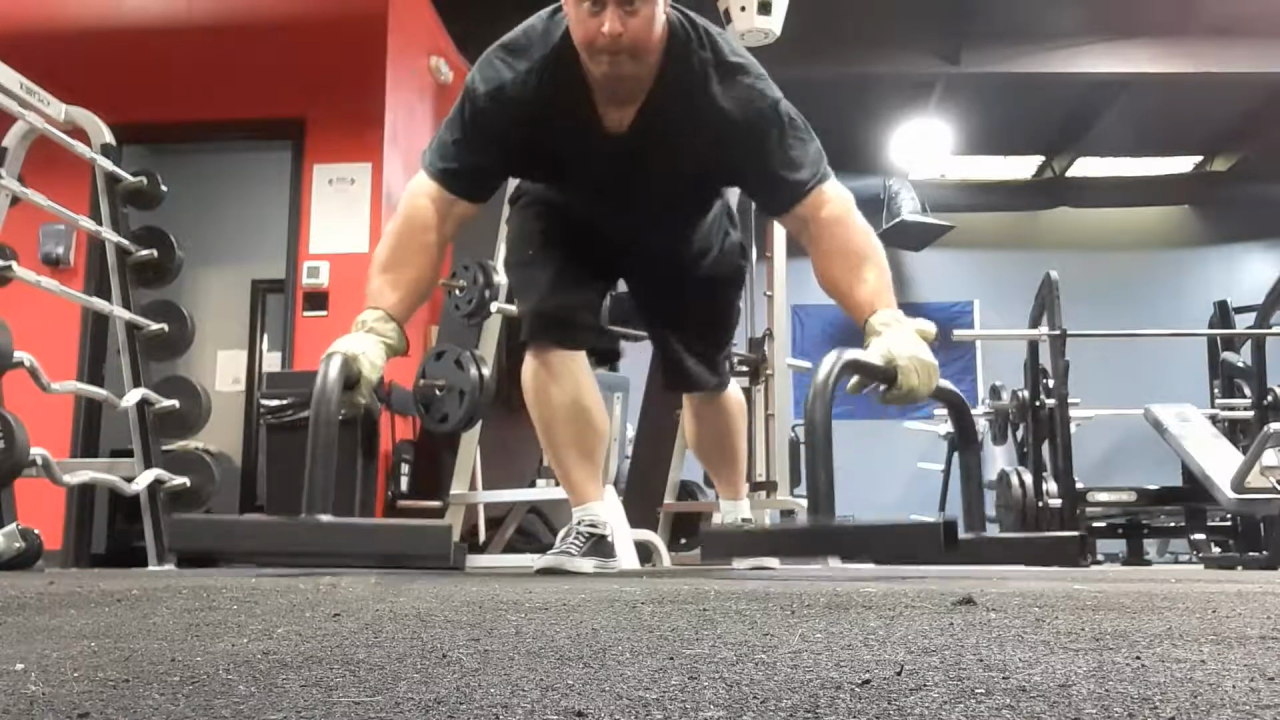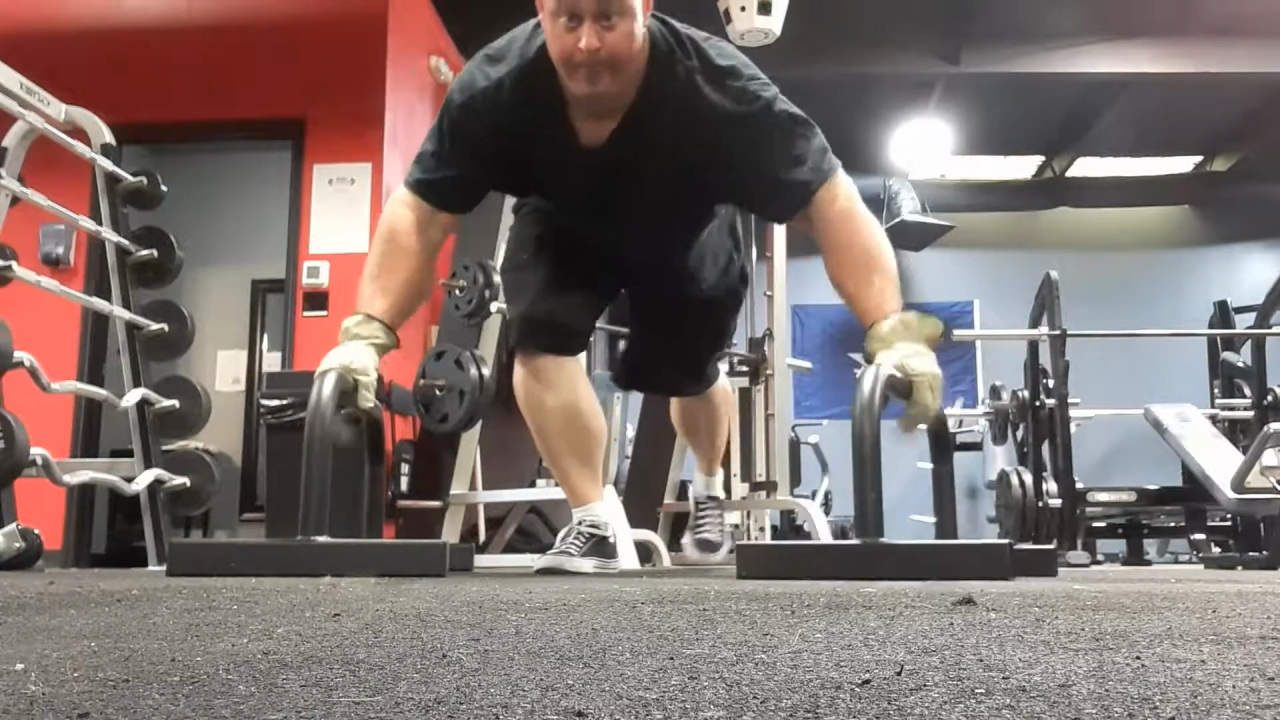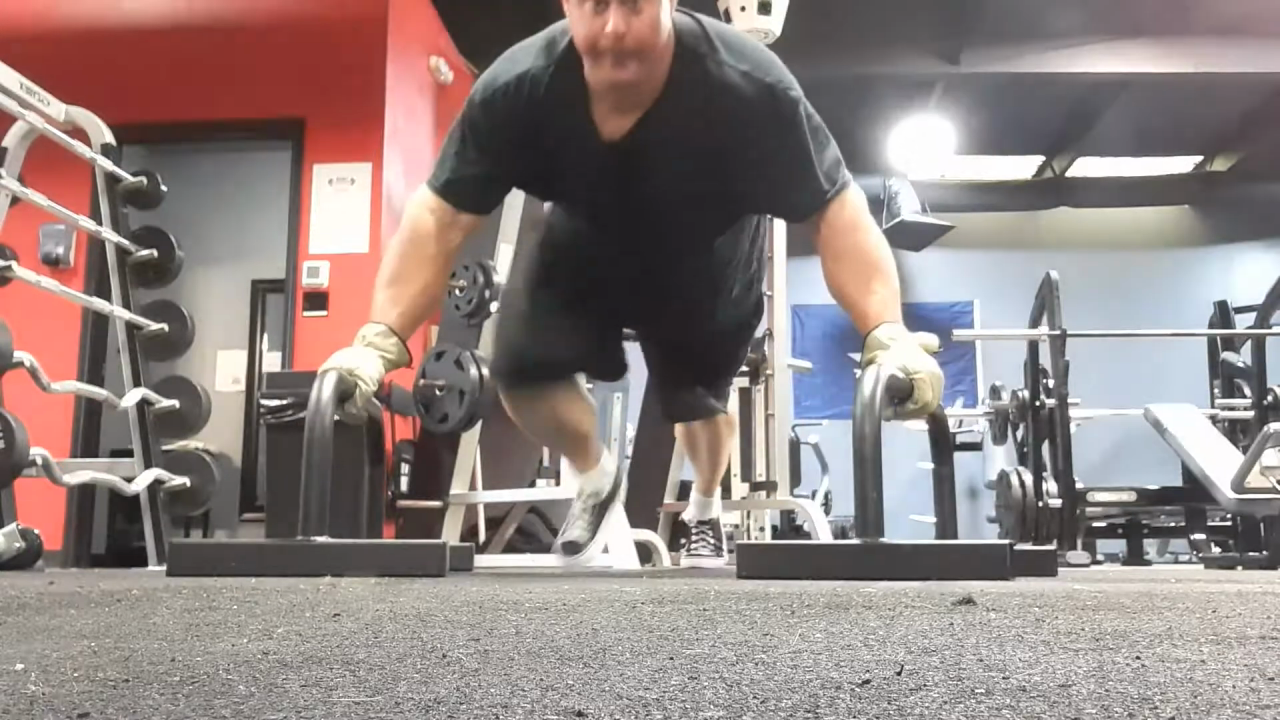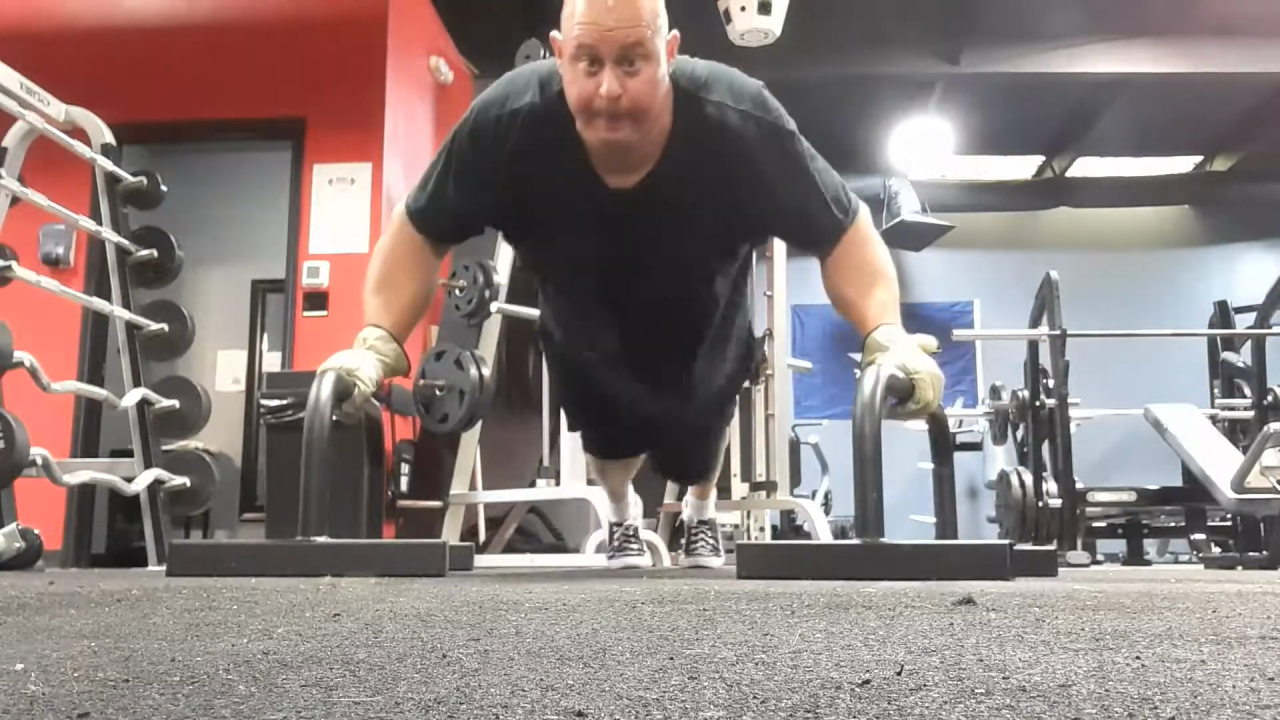
dt=0.3s
person 1, frame 1
left shoulder: (728, 80)
right shoulder: (514, 72)
left elbow: (819, 211)
right elbow: (435, 205)
left wrist: (886, 324)
right wrist: (376, 328)
left hip: (687, 228)
right hip: (563, 218)
left knee: (705, 372)
right knee: (553, 335)
left ankle: (737, 518)
right ankle: (590, 524)
person 1, frame 2
left shoulder: (719, 84)
right shoulder: (494, 87)
left elbow: (831, 203)
right elbow: (417, 216)
left wrist: (892, 333)
right wrist: (365, 334)
left hip: (683, 240)
right hip: (561, 231)
left knee: (691, 375)
right knee: (540, 342)
left ankle: (707, 489)
right ankle: (591, 524)
person 1, frame 3
left shoulder: (743, 80)
right shoulder: (518, 84)
left elbow: (835, 211)
right elbow: (441, 218)
left wrist: (889, 336)
right wrist: (379, 341)
left hip: (707, 254)
right hip: (589, 243)
left knee: (700, 396)
right knee: (524, 371)
left ankle: (704, 513)
right ankle: (595, 476)
person 1, frame 4
left shoulder: (741, 121)
right shoulder: (505, 120)
left elbow: (843, 230)
right elbow: (419, 233)
left wrist: (889, 340)
right wrist: (376, 346)
left hip: (701, 328)
right hip: (585, 334)
left knee: (694, 443)
right knee: (607, 441)
left ankle: (700, 520)
right ankle: (624, 519)
